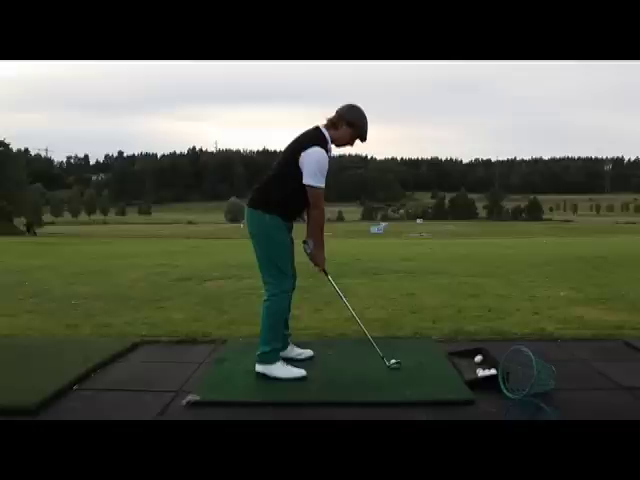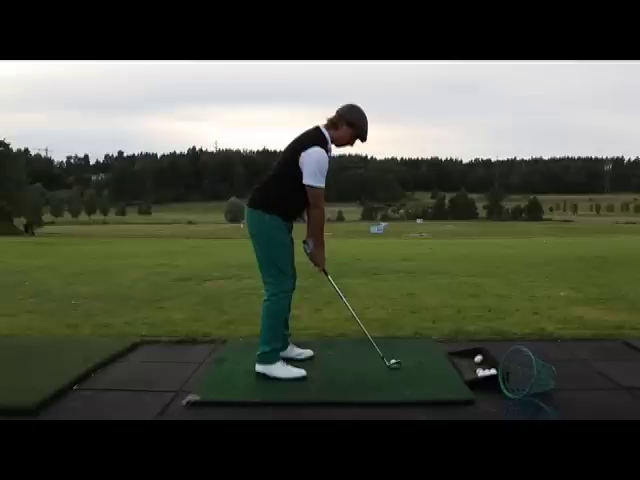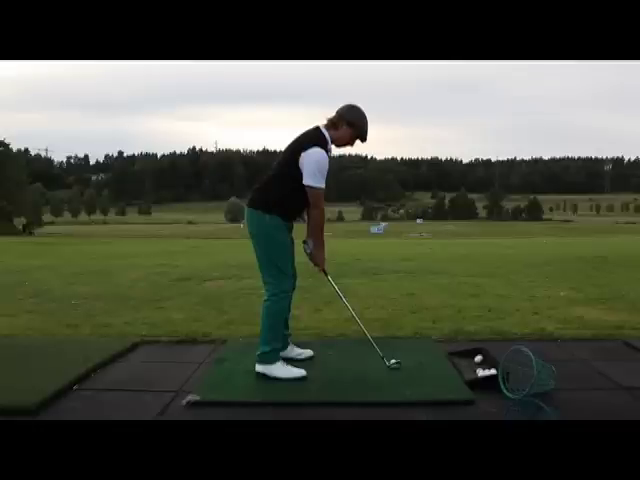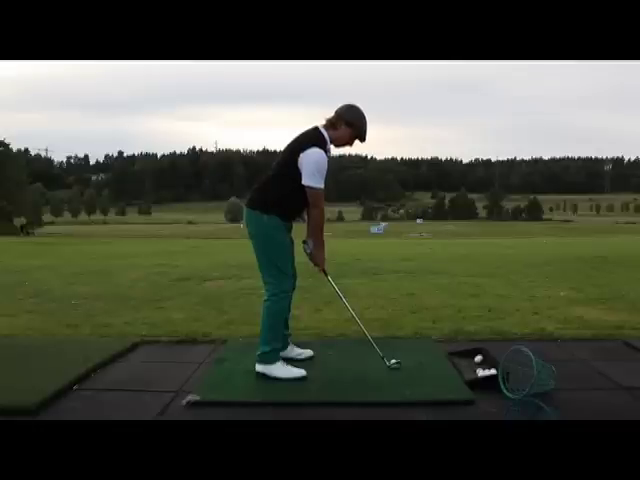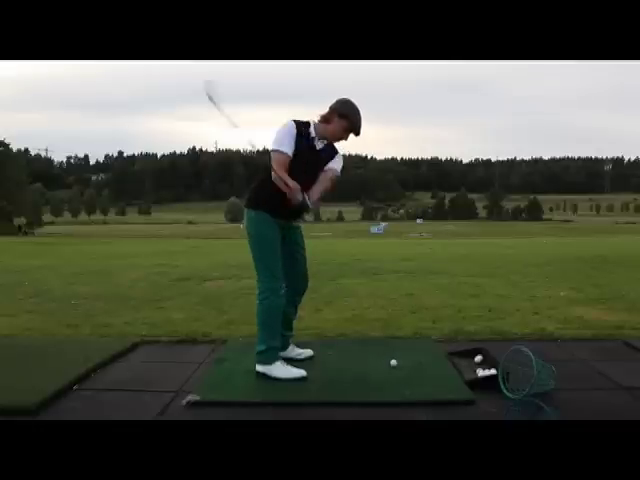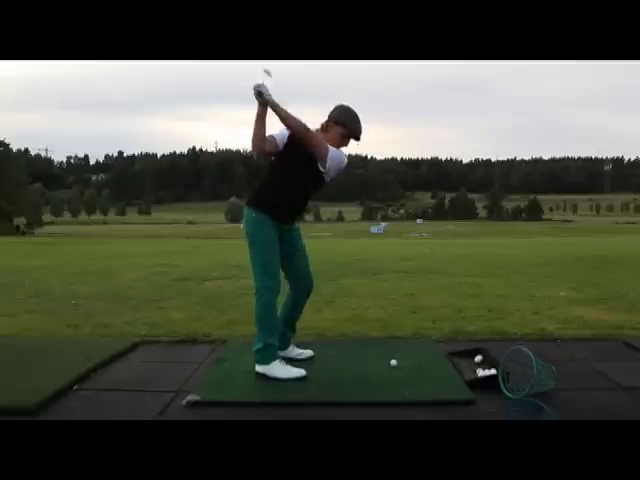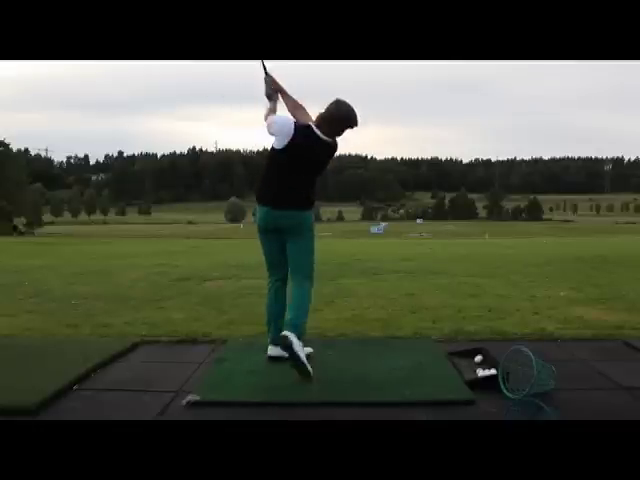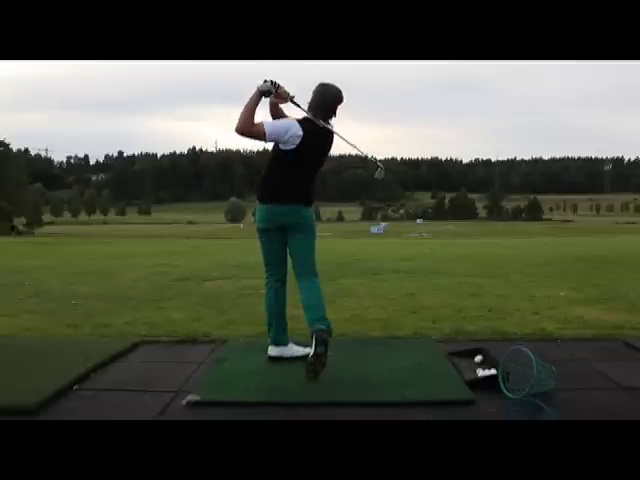
dt=0.4s
person 1, frame 1
left shoulder: (315, 141)
right shoulder: (317, 151)
left elbow: (310, 202)
right elbow: (316, 206)
left wrist: (309, 238)
right wrist: (318, 249)
left hip: (275, 217)
right hip: (267, 216)
left knee: (286, 282)
right knee: (279, 286)
left ankle: (280, 344)
right ankle: (267, 359)
person 1, frame 2
left shoulder: (316, 141)
right shoulder: (317, 151)
left elbow: (311, 202)
right elbow: (316, 206)
left wrist: (310, 238)
right wrist: (319, 249)
left hip: (276, 217)
right hip: (266, 217)
left knee: (287, 282)
right knee: (279, 286)
left ankle: (281, 344)
right ankle: (267, 359)
person 1, frame 3
left shoulder: (315, 141)
right shoulder: (317, 151)
left elbow: (310, 202)
right elbow: (316, 206)
left wrist: (310, 238)
right wrist: (319, 248)
left hip: (275, 216)
right hip: (267, 216)
left knee: (287, 282)
right knee: (279, 287)
left ankle: (281, 344)
right ankle: (267, 359)
person 1, frame 4
left shoulder: (316, 143)
right shoulder: (315, 151)
left elbow: (313, 202)
right elbow: (316, 206)
left wrist: (310, 239)
right wrist: (319, 248)
left hip: (275, 217)
right hip: (265, 216)
left knee: (287, 282)
right knee: (279, 286)
left ankle: (281, 344)
right ankle: (267, 358)
person 1, frame 5
left shoulder: (335, 156)
right shoulder: (292, 129)
left elbow: (325, 181)
right elbow: (278, 170)
left wrist: (309, 197)
right wrist: (290, 186)
left hip: (290, 220)
right hip: (262, 215)
left knee: (298, 283)
right knee: (272, 286)
left ankle: (281, 344)
right ankle: (267, 359)
person 1, frame 6
left shoulder: (337, 160)
right shoulder: (292, 134)
left elbow: (306, 140)
right elbow: (260, 147)
left wrist: (271, 102)
right wrist: (261, 107)
left hip: (287, 221)
right hip: (261, 215)
left knee: (303, 284)
right knee: (268, 284)
left ankle: (281, 341)
right ankle: (266, 357)
person 1, frame 7
left shoulder: (289, 128)
right shoulder: (330, 148)
left elbow: (269, 116)
right elbow: (302, 114)
left wrist: (272, 95)
right wrist: (278, 89)
left hip: (266, 210)
right hip: (298, 215)
left knee: (277, 277)
right knee: (302, 278)
left ankle: (277, 342)
right ankle: (292, 332)
person 1, frame 8
left shoulder: (295, 129)
right shoulder: (327, 135)
left elbow: (243, 128)
left wrist: (259, 93)
right wrist: (275, 103)
left hip: (270, 209)
right hip: (300, 211)
left knee: (275, 278)
right knee: (307, 275)
left ankle: (278, 342)
right ankle: (320, 329)
